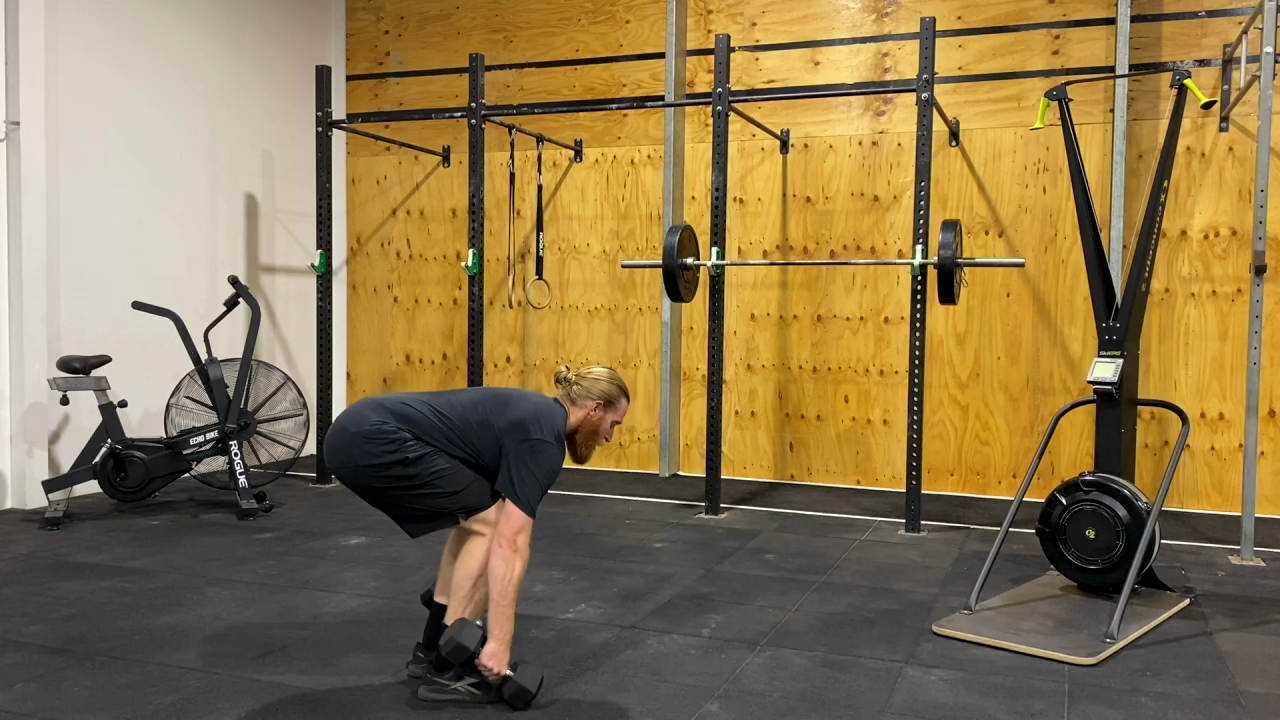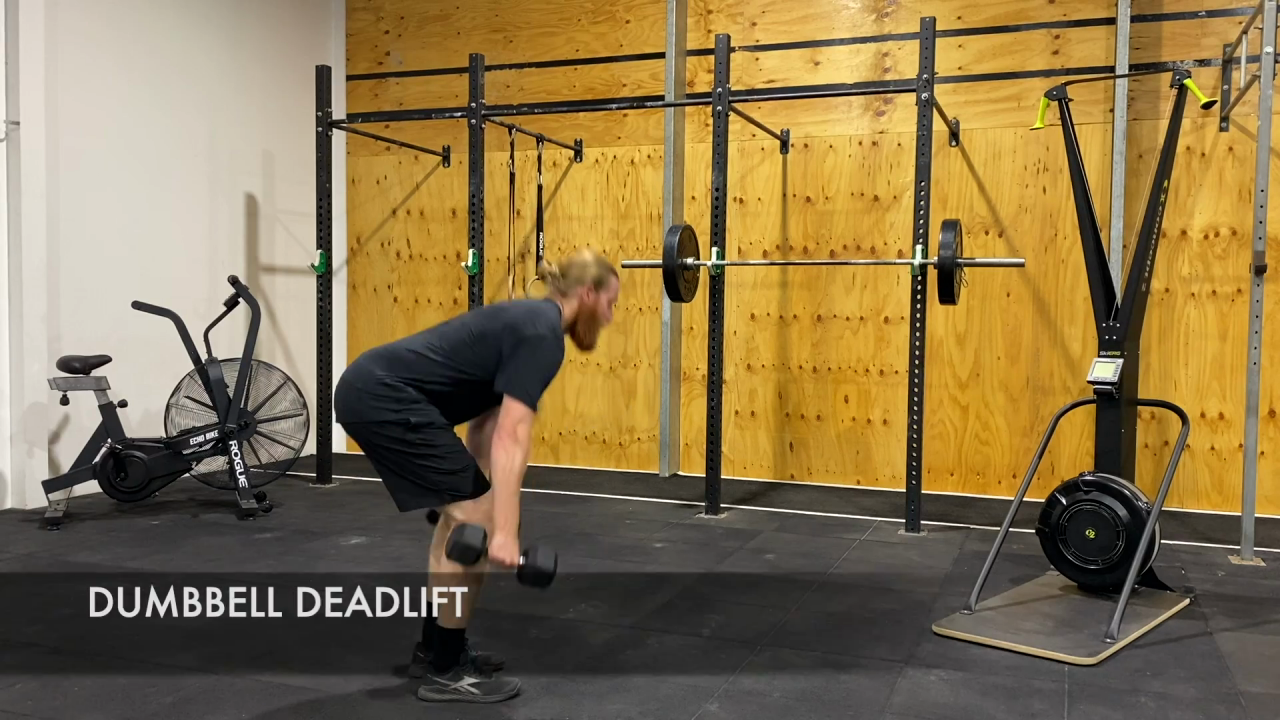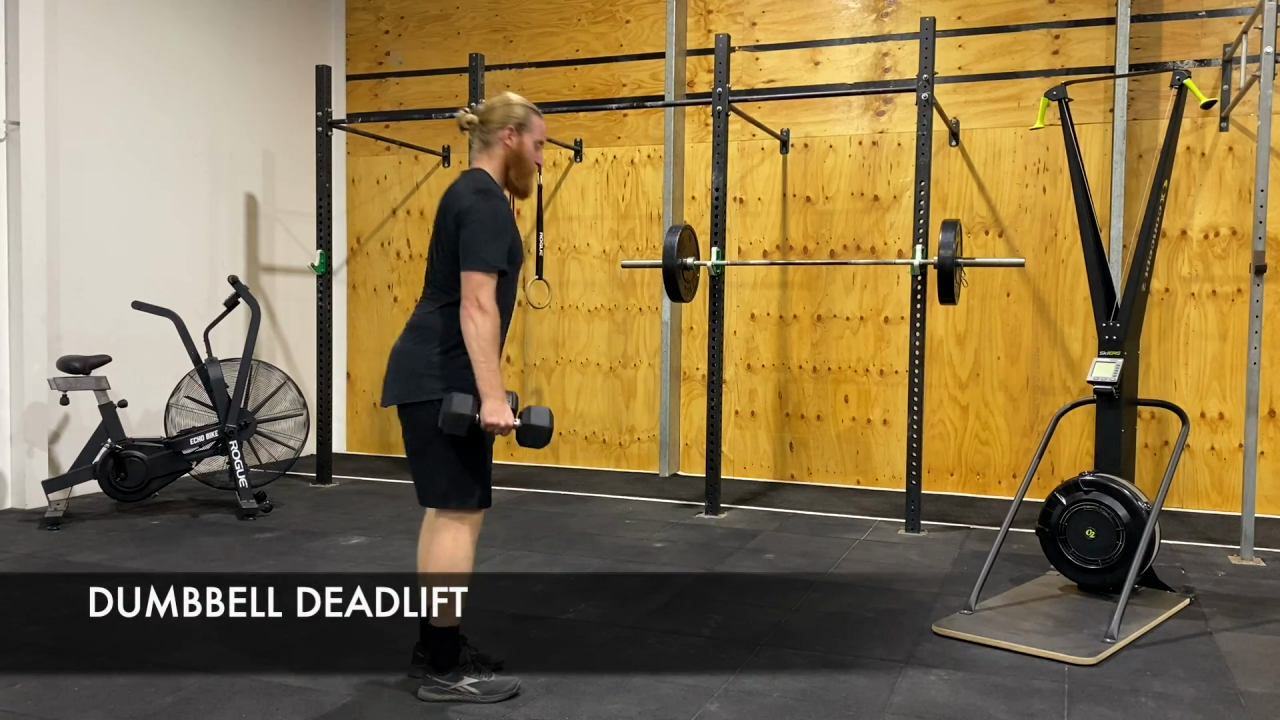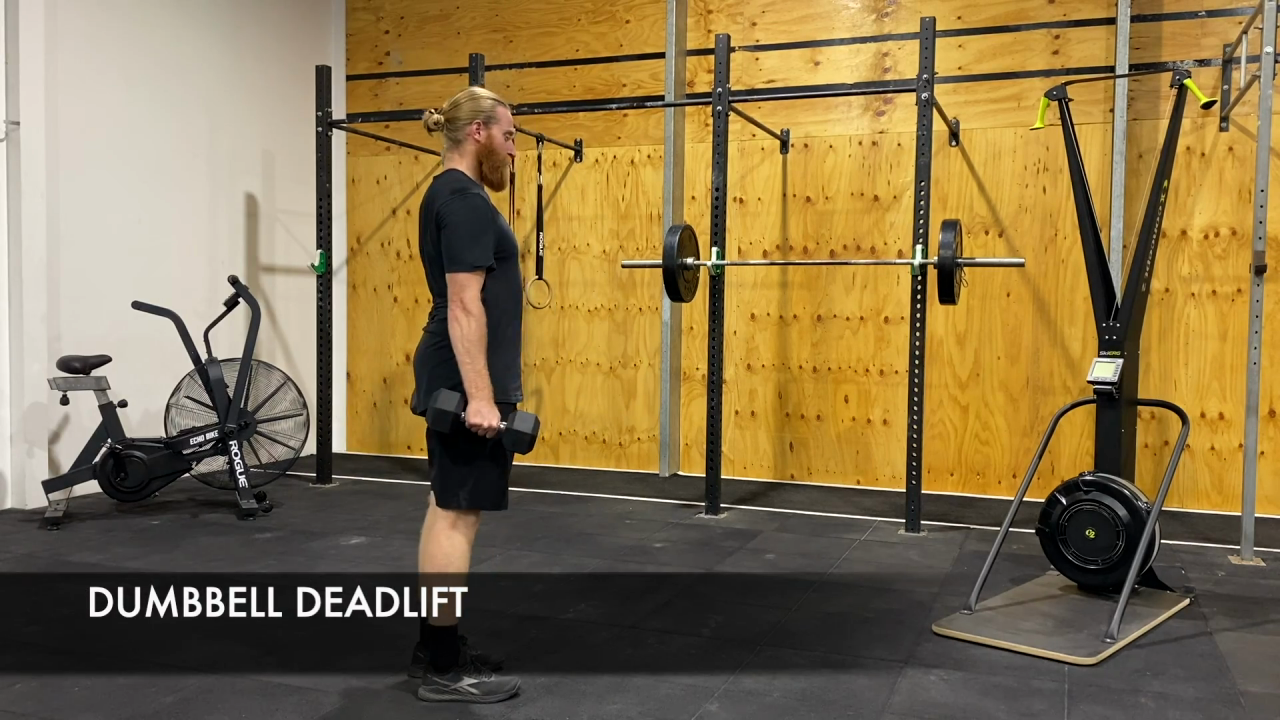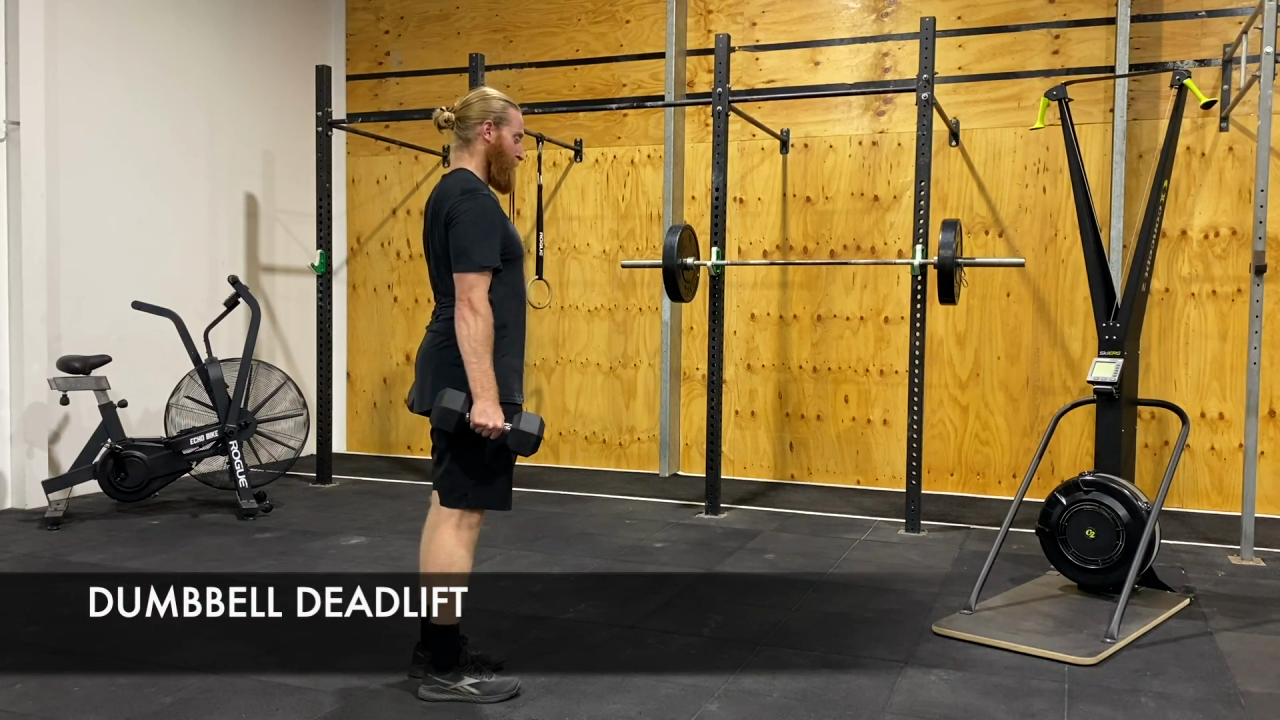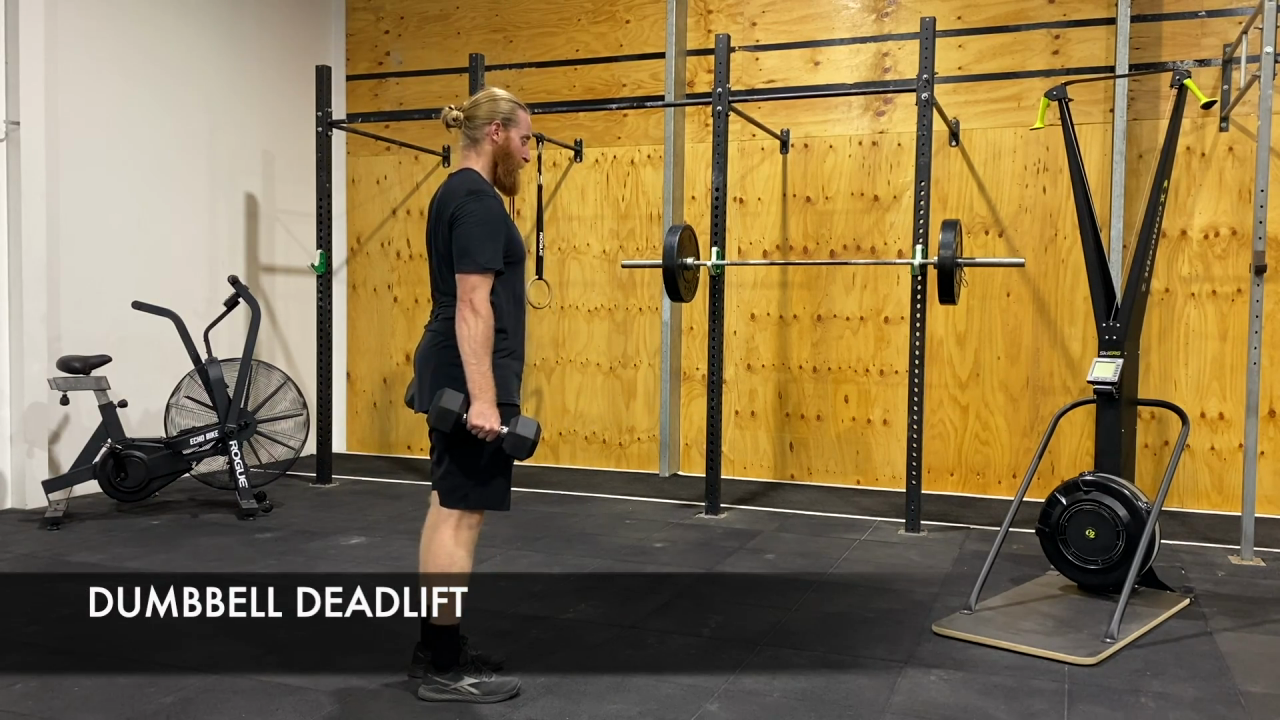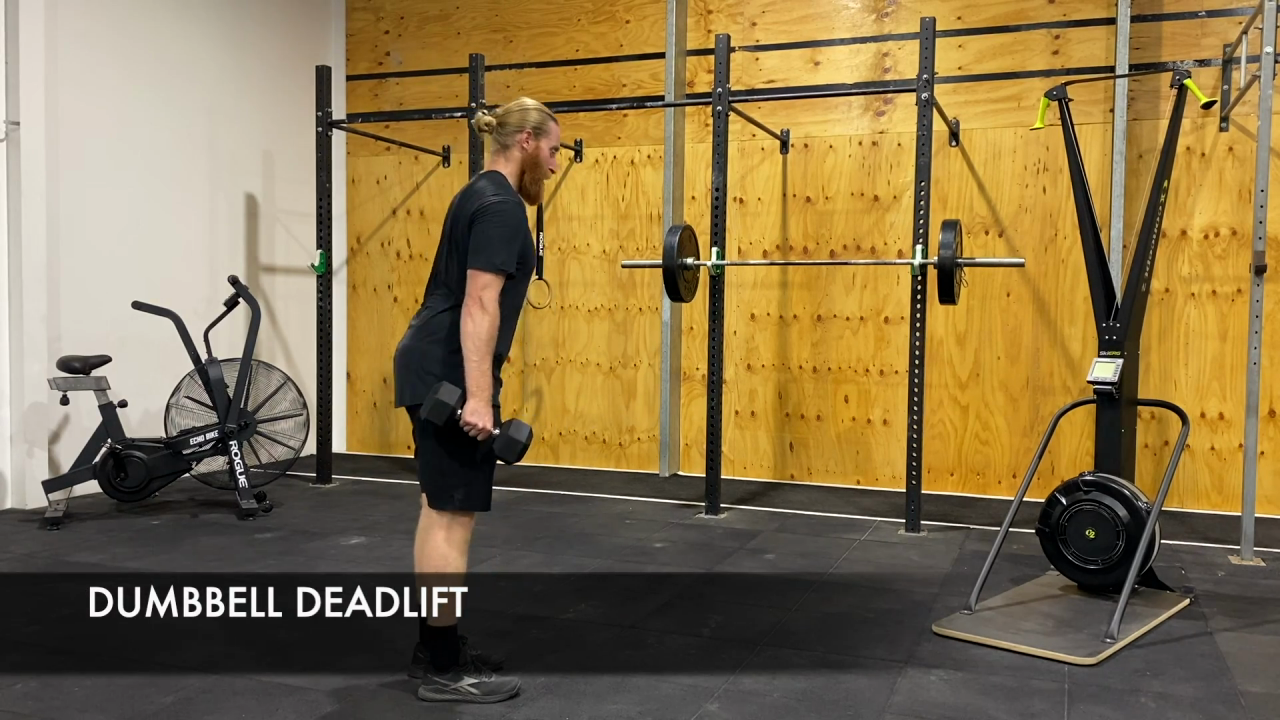
dt=0.4s
person 1, frame 1
left shoulder: (536, 415)
right shoulder: (541, 439)
right elbow: (510, 547)
right wrist: (499, 645)
left hip: (357, 435)
right hip: (372, 442)
left knee: (476, 516)
right knee: (488, 523)
left ankle: (435, 647)
right ankle: (447, 667)
person 1, frame 2
left shoulder: (526, 321)
right shoulder: (543, 336)
left elbow: (489, 419)
right elbow: (511, 438)
left wrist: (476, 487)
right wrist: (504, 533)
left hip: (370, 387)
right hip: (388, 397)
left knee: (463, 511)
right knee: (474, 519)
left ankle: (437, 646)
right ankle: (446, 666)
person 1, frame 3
left shoulder: (470, 196)
right shoulder: (486, 202)
right elbow: (478, 304)
left wrist: (483, 389)
right wrist: (494, 396)
left hip: (433, 375)
right hip: (445, 381)
left knee: (447, 511)
right knee: (458, 514)
left ankle: (438, 648)
right ankle: (444, 667)
person 1, frame 4
left shoulder: (449, 196)
right shoulder: (464, 200)
right elbow: (464, 304)
right wrist: (480, 396)
left hip: (455, 377)
right hip: (466, 381)
left knee: (448, 509)
right knee: (459, 515)
left ankle: (437, 647)
right ankle: (444, 667)
person 1, frame 5
left shoulder: (452, 194)
right shoulder: (474, 200)
right elbow: (472, 305)
right wrist: (487, 396)
left hip: (455, 376)
right hip: (471, 380)
left knee: (448, 507)
right knee: (462, 513)
left ankle: (437, 647)
right ankle: (445, 666)
person 1, frame 6
left shoulder: (456, 194)
right shoulder: (478, 201)
right elbow: (472, 306)
right wrist: (484, 398)
left hip: (451, 374)
right hip: (469, 379)
left knee: (447, 508)
right knee: (461, 514)
left ankle: (438, 647)
right ankle: (444, 667)
person 1, frame 7
left shoulder: (483, 196)
right shoulder: (502, 206)
right elbow: (479, 305)
right wrist: (478, 397)
left hip: (433, 368)
right hip: (447, 374)
left knee: (443, 510)
right knee: (454, 516)
left ankle: (437, 646)
right ankle: (443, 667)
